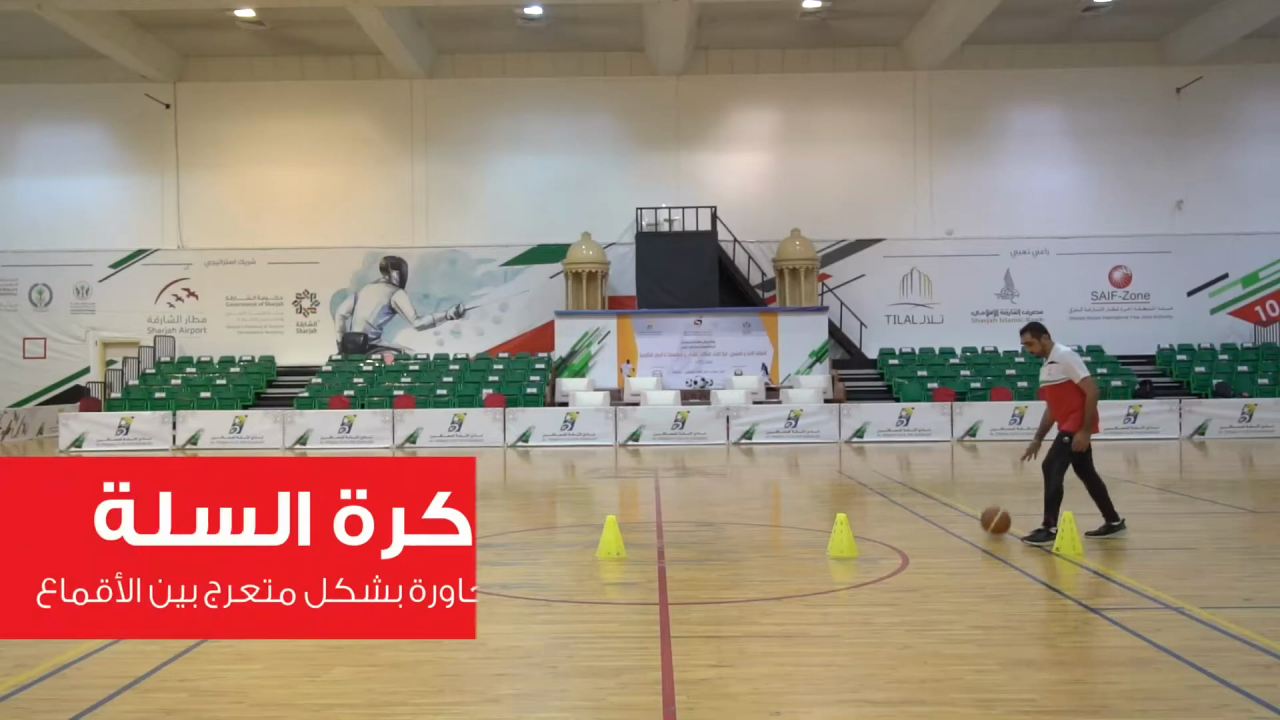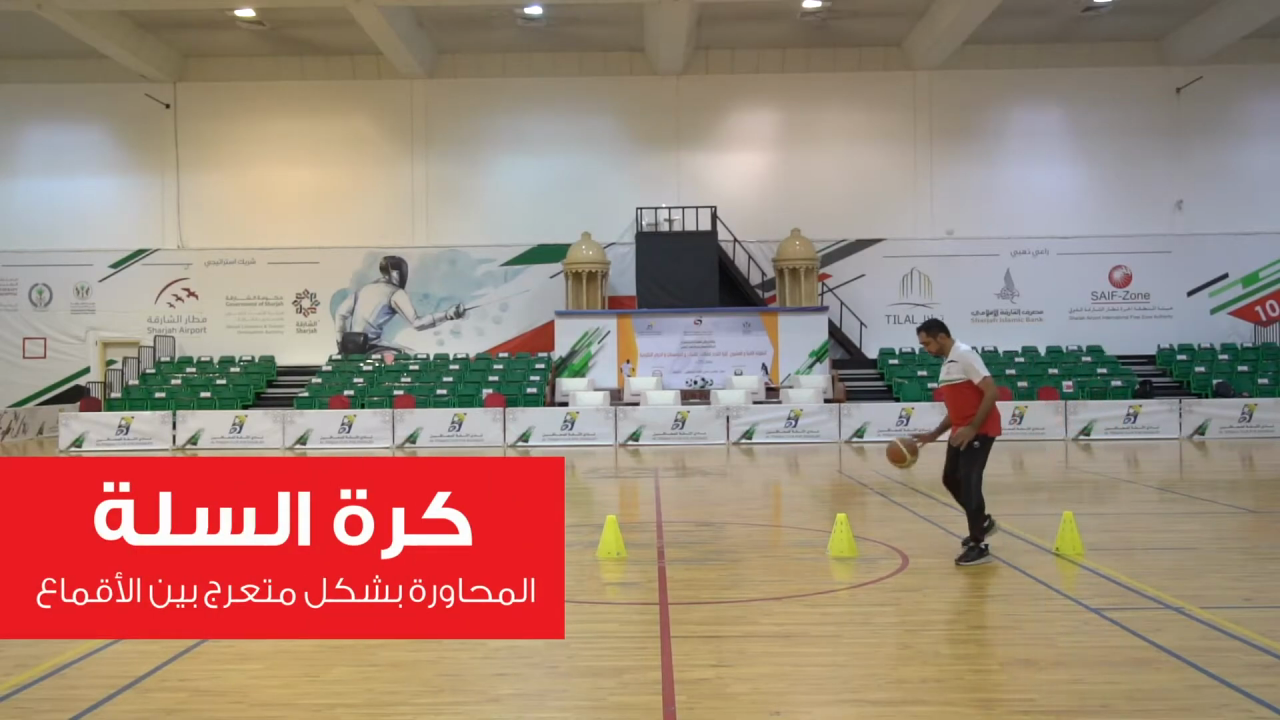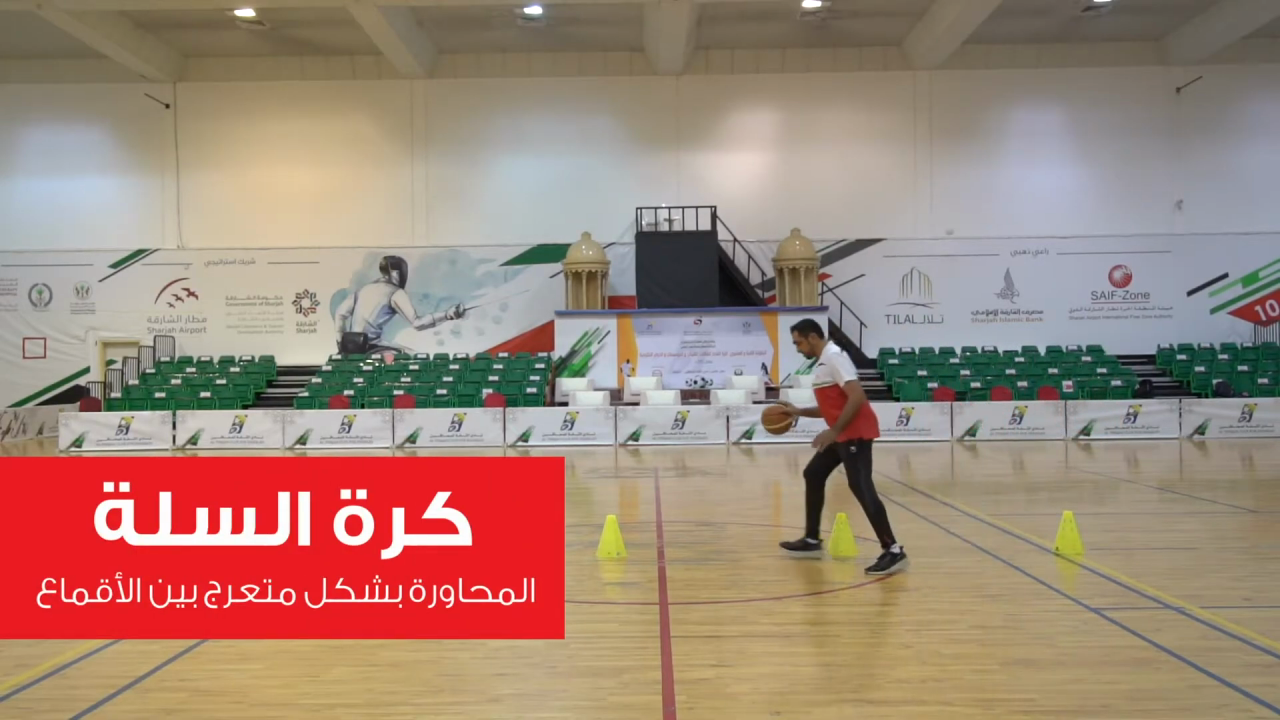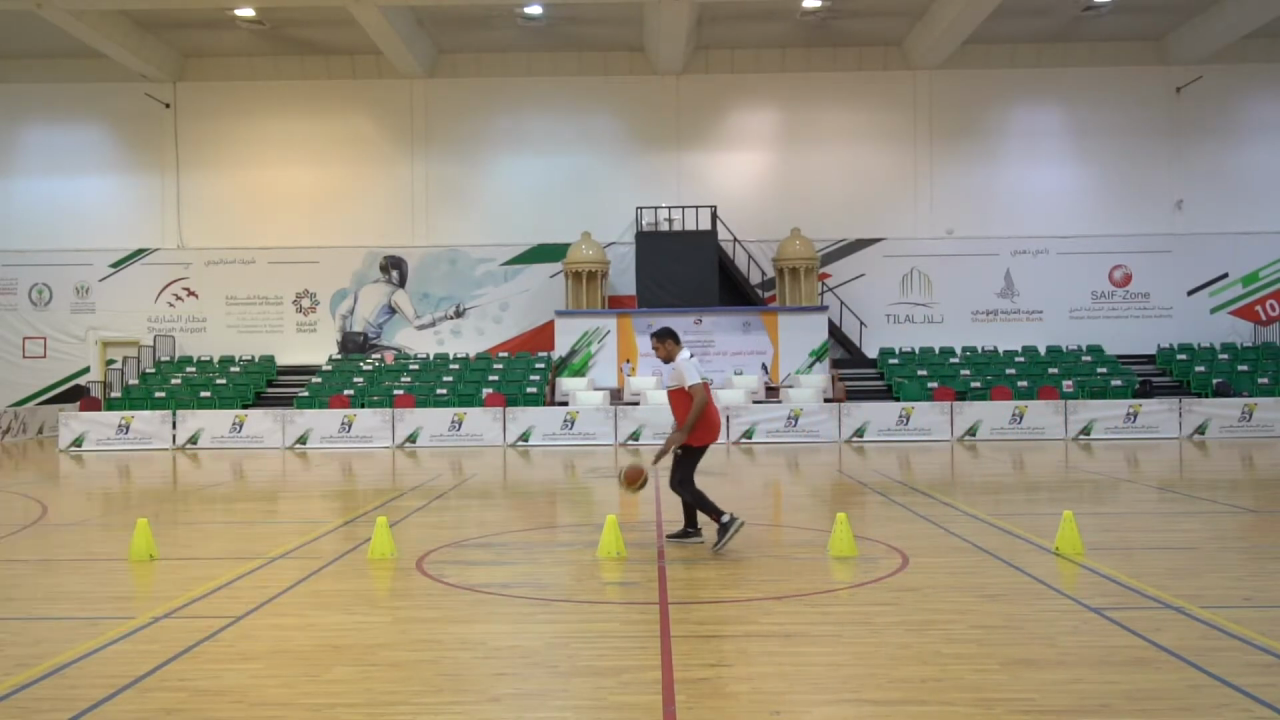
dt=1s
person 1, frame 1
left shoulder: (1066, 356)
right shoulder: (1046, 365)
left elbow: (1092, 392)
right elbow: (1053, 406)
left wrist: (1085, 431)
right wrist: (1037, 440)
left hip: (1077, 426)
right hip: (1068, 425)
left knee: (1051, 468)
right knee: (1085, 472)
left ankle: (1049, 529)
right ankle: (1113, 522)
person 1, frame 2
left shoulder: (965, 355)
right shoulder: (948, 363)
left elbow: (991, 392)
left wrist: (972, 428)
right wrist: (934, 434)
left hip: (980, 430)
right hip: (962, 430)
left knee: (967, 480)
right knee: (951, 479)
left ankle: (979, 544)
right ankle: (983, 522)
person 1, frame 3
left shoulder: (834, 358)
right shoulder: (822, 363)
left elbow: (856, 397)
left wrist: (834, 431)
right wrist: (799, 412)
left hip: (855, 433)
right hip: (841, 435)
left knee: (861, 488)
right knee: (813, 476)
left ankle: (892, 550)
right ankle: (812, 540)
person 1, frame 4
left shoulder: (684, 365)
right shoulder: (685, 364)
left elbow: (700, 399)
left wrist: (677, 436)
right wrist: (671, 442)
left hip: (694, 433)
right hip: (702, 430)
left knee: (679, 482)
right knee: (684, 478)
left ankle: (725, 519)
right ankle: (690, 528)
